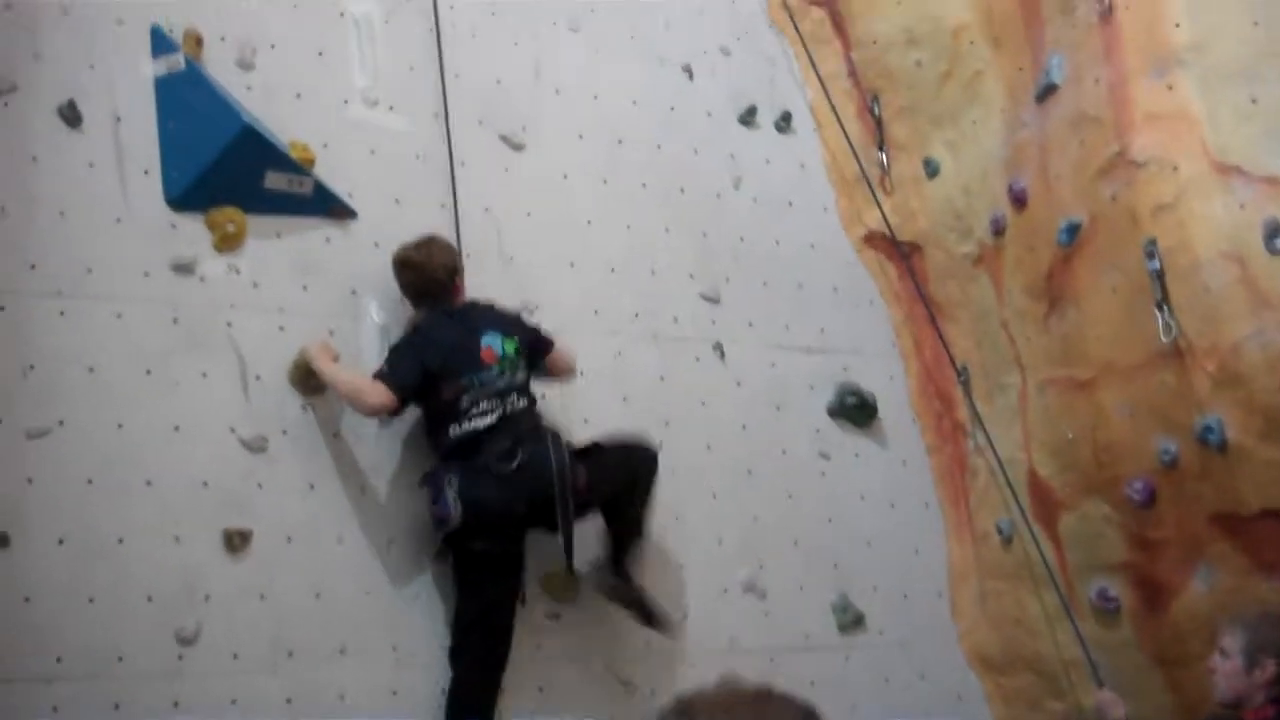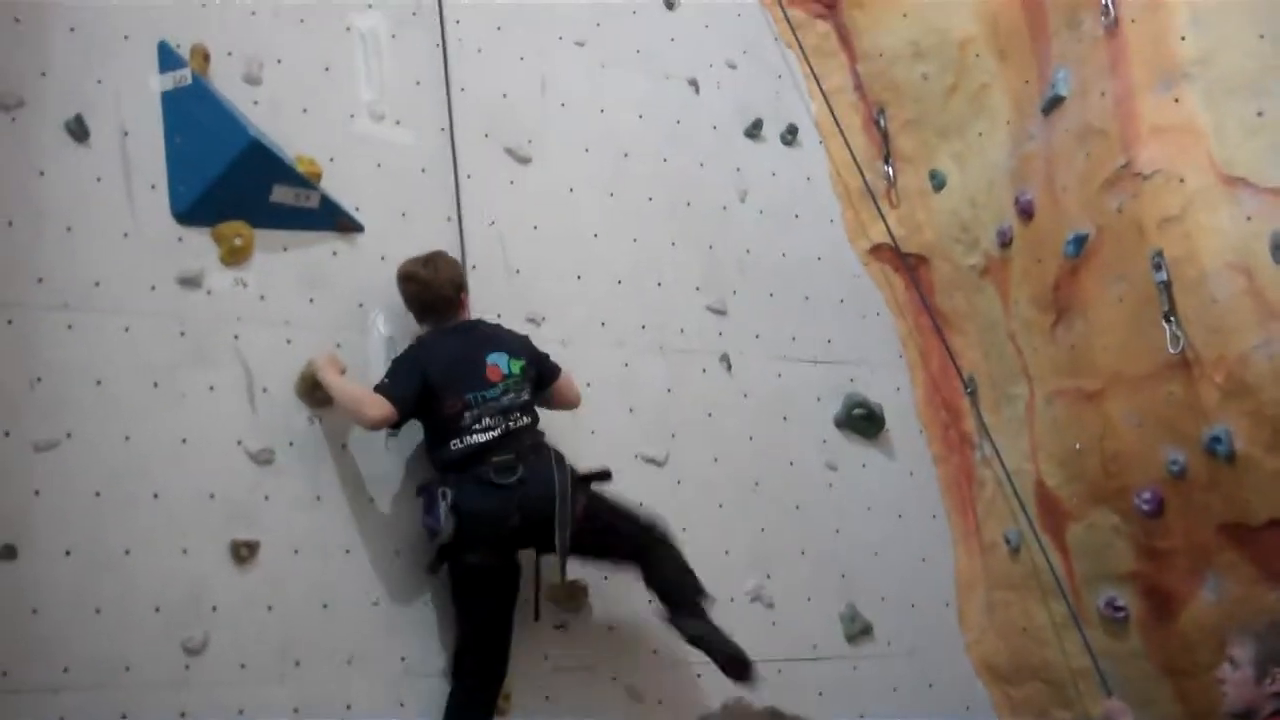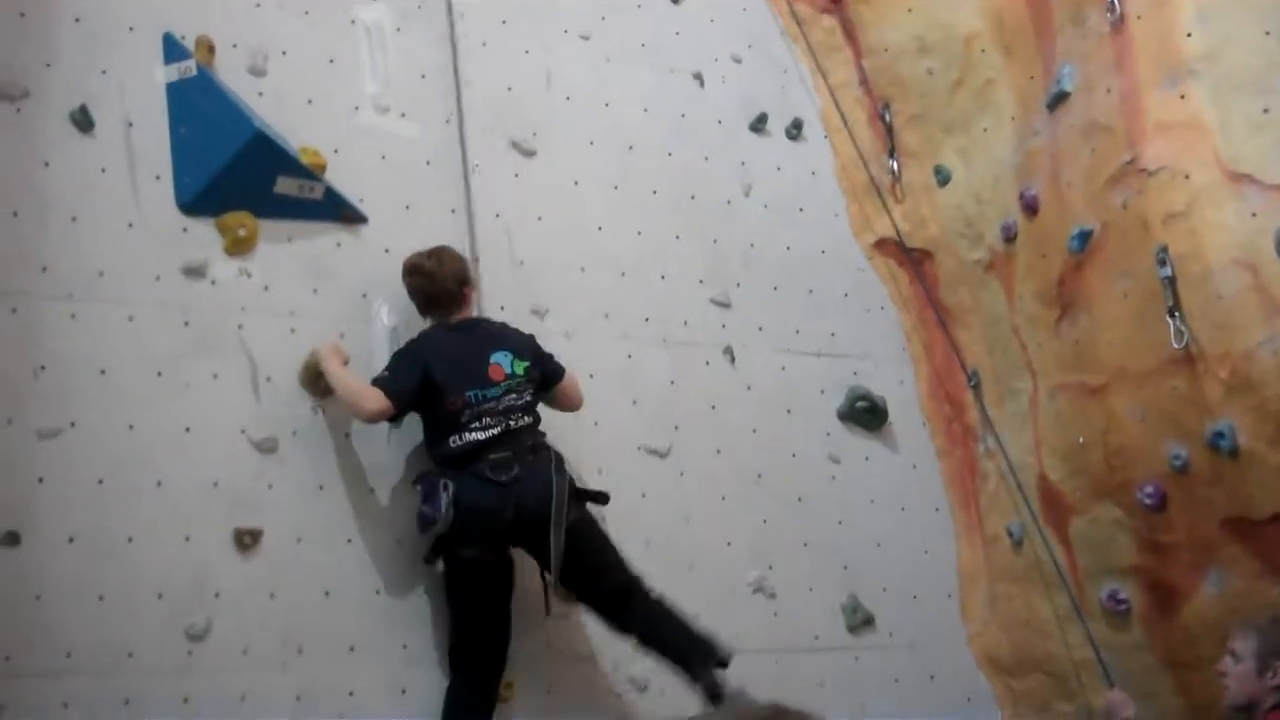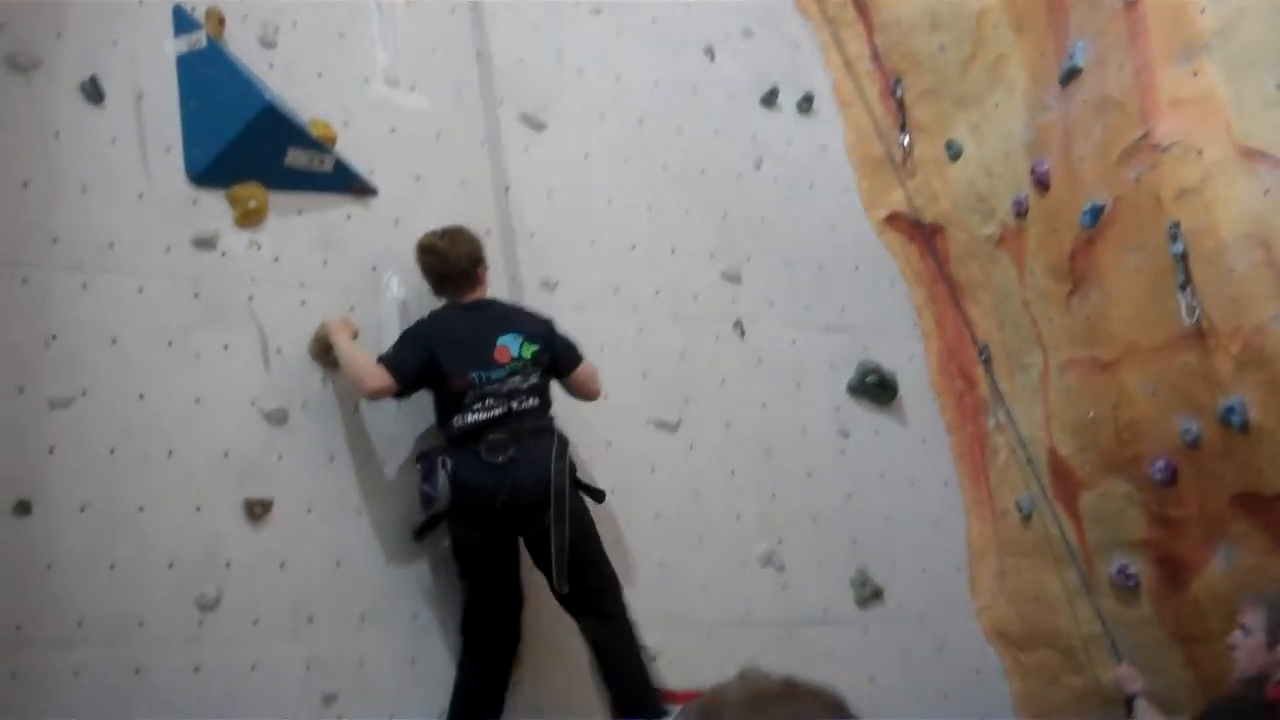
dt=0.1s
person 1, frame 1
left shoulder: (417, 344)
right shoulder: (499, 321)
left elbow: (377, 400)
right elbow: (564, 366)
left wrist: (323, 364)
left hip: (479, 504)
right hip: (544, 476)
left knee: (480, 643)
right knee: (639, 459)
right ankle: (618, 572)
person 1, frame 2
left shoulder: (419, 358)
right shoulder: (509, 341)
left elbow: (375, 413)
right elbow: (569, 397)
left wrist: (330, 376)
left hip: (476, 516)
right hip: (541, 491)
left knee: (479, 661)
right knee: (645, 543)
right ankle: (688, 613)
person 1, frame 3
left shoulder: (420, 354)
right shoulder: (515, 340)
left elbow: (370, 407)
right elbow: (572, 399)
left wrist: (332, 366)
left hip: (471, 512)
right hip: (537, 492)
left knee: (477, 654)
right knee: (621, 595)
right ankle: (699, 661)
person 1, frame 4
left shoulder: (429, 333)
right shoulder: (529, 323)
left elbow: (373, 383)
right elbow: (588, 387)
left wrist: (339, 338)
left hip: (475, 491)
right hip: (540, 476)
left knee: (490, 625)
right knee: (597, 602)
